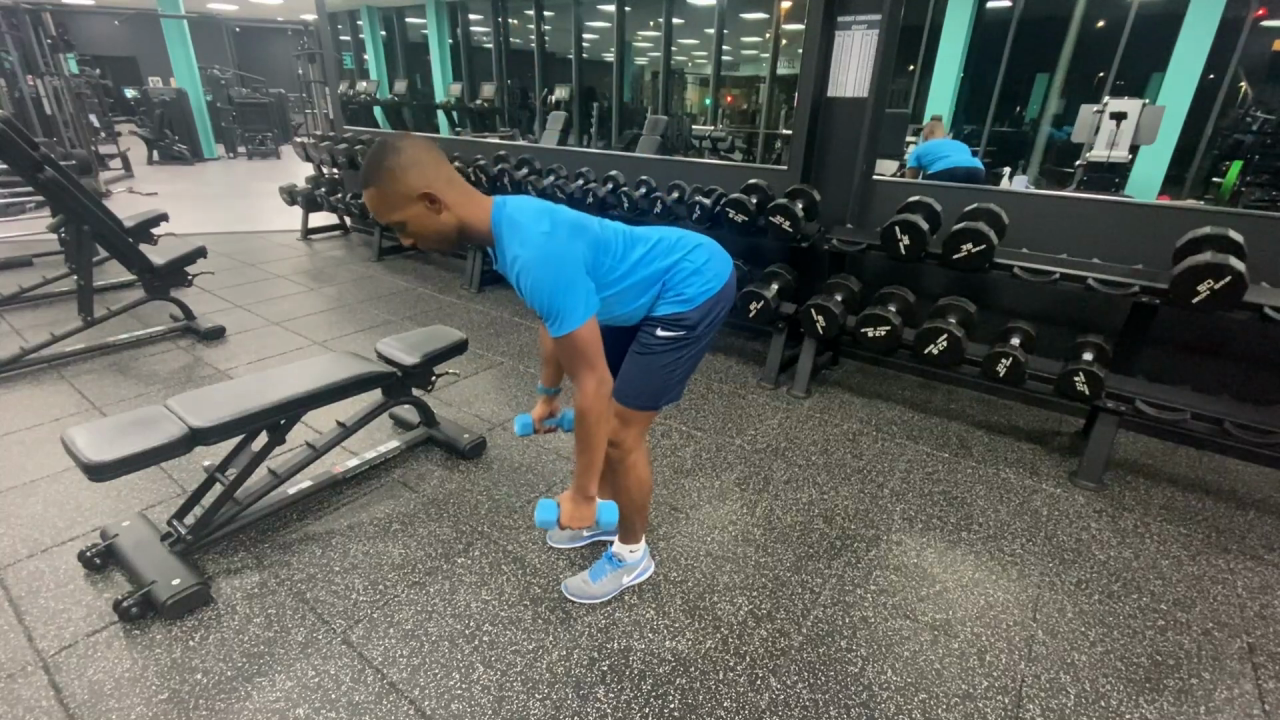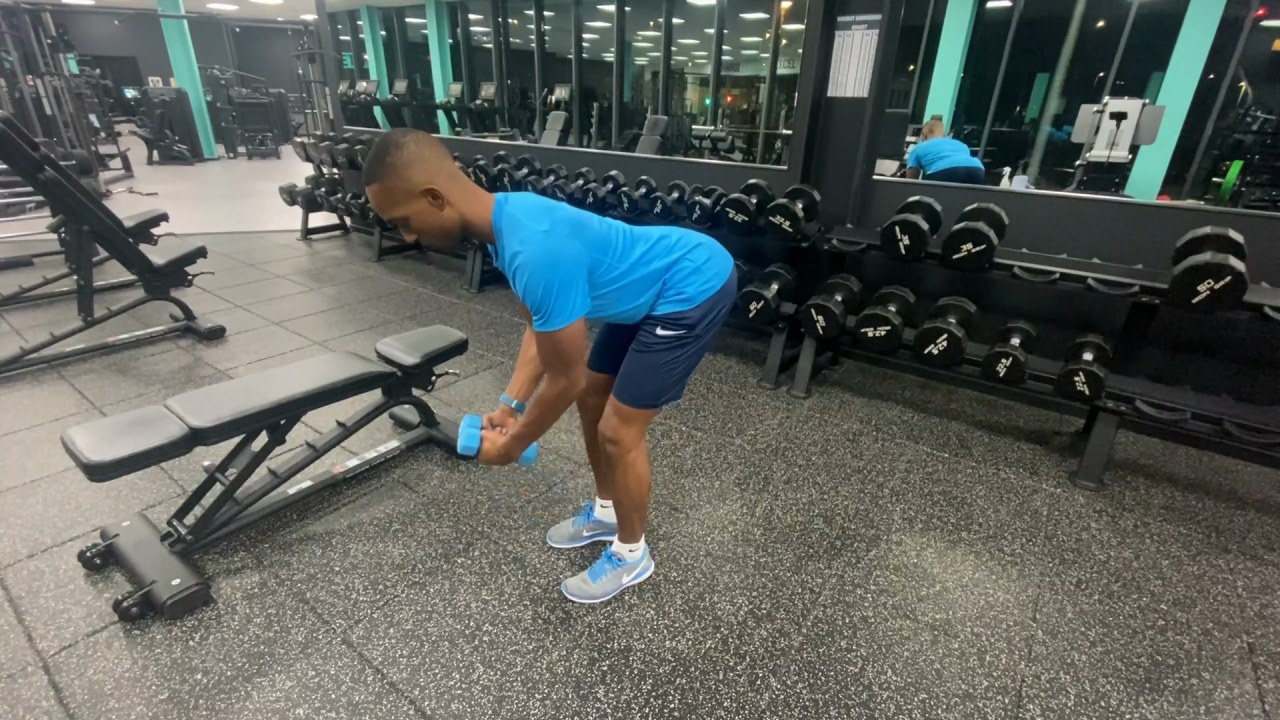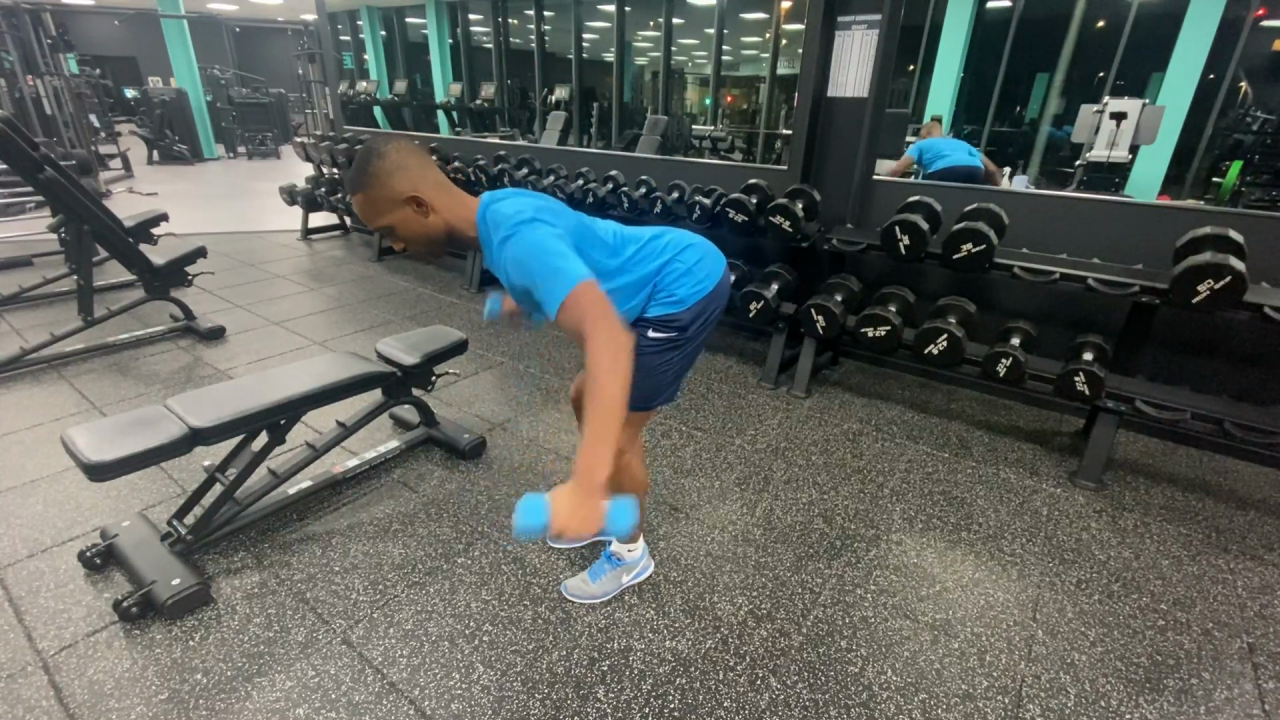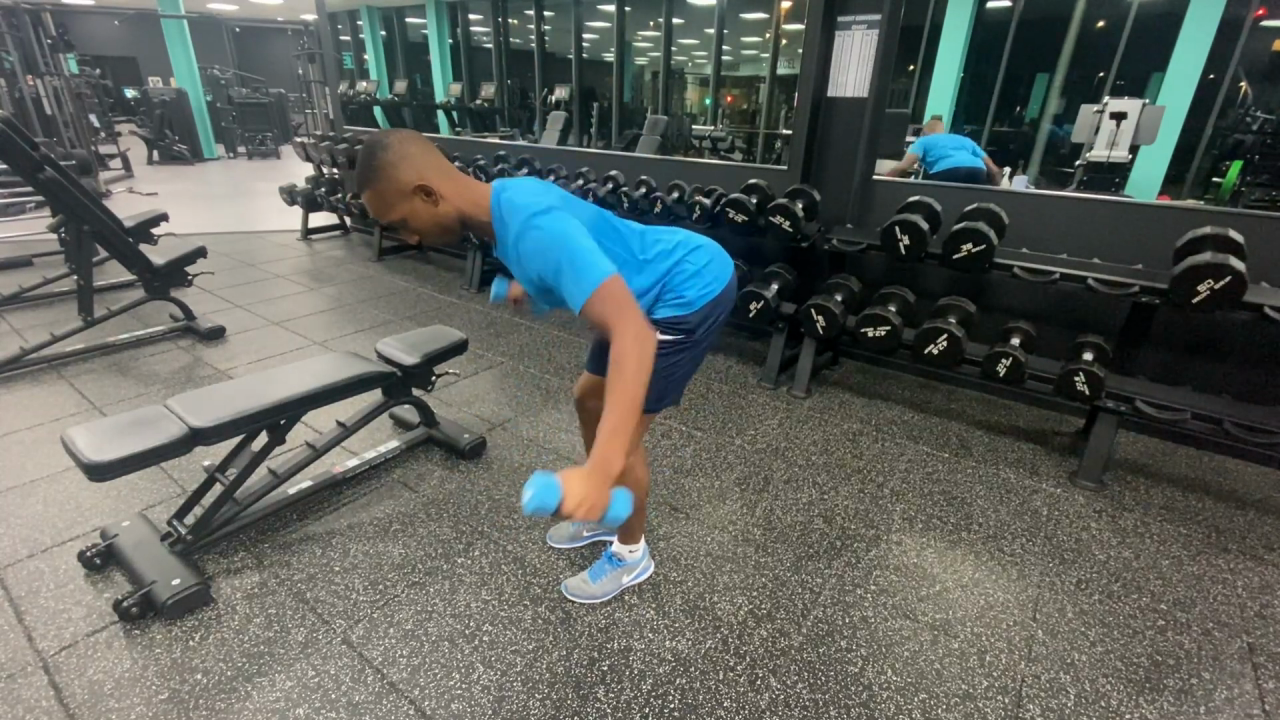
dt=1s
person 1, frame 1
left shoulder: (535, 254)
right shoulder: (507, 219)
left elbow: (594, 383)
right elbow: (556, 320)
left wrist: (582, 493)
right wrist: (547, 394)
left hip: (692, 289)
right hip: (659, 282)
left knee: (618, 430)
right knee: (594, 413)
left ankle: (631, 554)
person 1, frame 2
left shoulder: (537, 250)
right shoulder: (507, 217)
left elbow: (565, 379)
right elbow: (543, 327)
left wrist: (510, 446)
right wrist: (510, 405)
left hip: (692, 288)
right hip: (654, 285)
left knee: (618, 430)
right knee: (592, 399)
left ankle: (631, 554)
right ankle: (605, 511)
person 1, frame 3
left shoulder: (516, 236)
right shoulder: (495, 211)
left elbow: (610, 340)
left wrist: (587, 484)
right wrist: (520, 302)
left hip: (684, 289)
right hip: (649, 285)
left knee: (612, 431)
right knee: (586, 400)
left ankle: (630, 554)
right ankle: (607, 513)
person 1, frame 4
left shoulder: (532, 227)
right shoulder: (504, 201)
left elbow: (634, 334)
left wrist: (598, 474)
right wrist: (530, 287)
left hip: (692, 290)
right hip: (652, 289)
left knee: (604, 407)
right knee: (589, 398)
left ankle: (631, 554)
right ankle: (606, 514)
